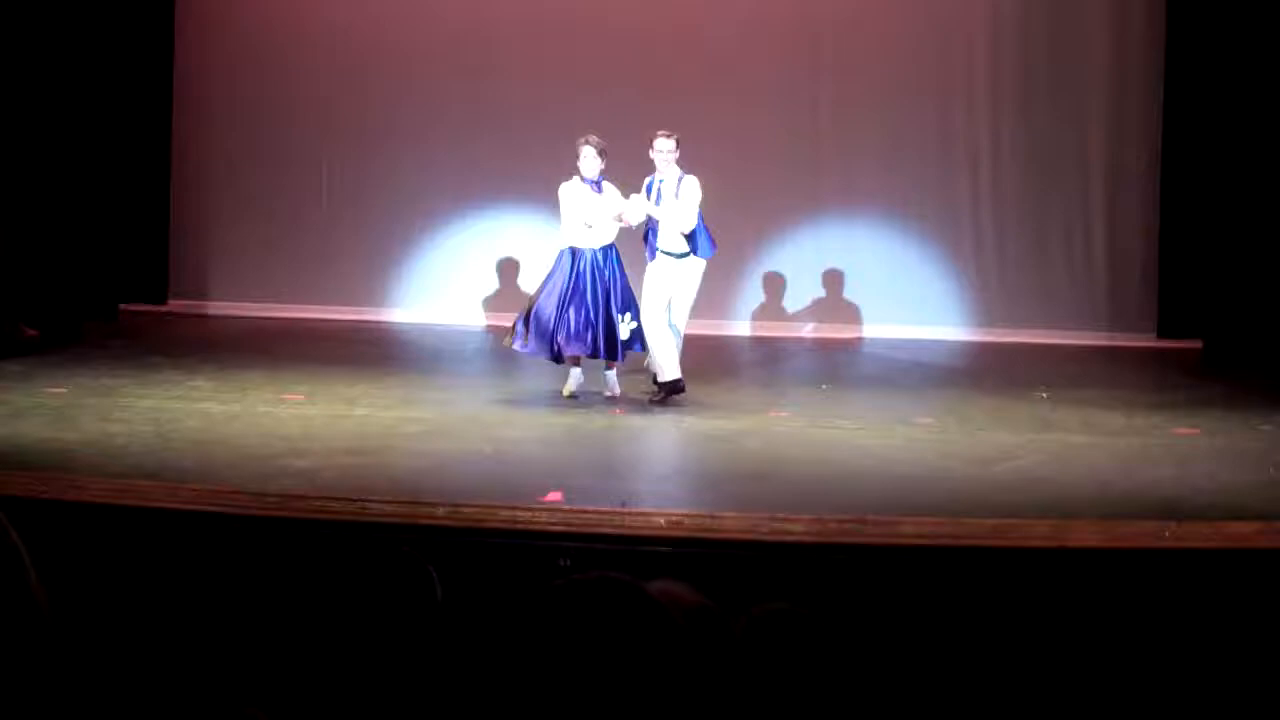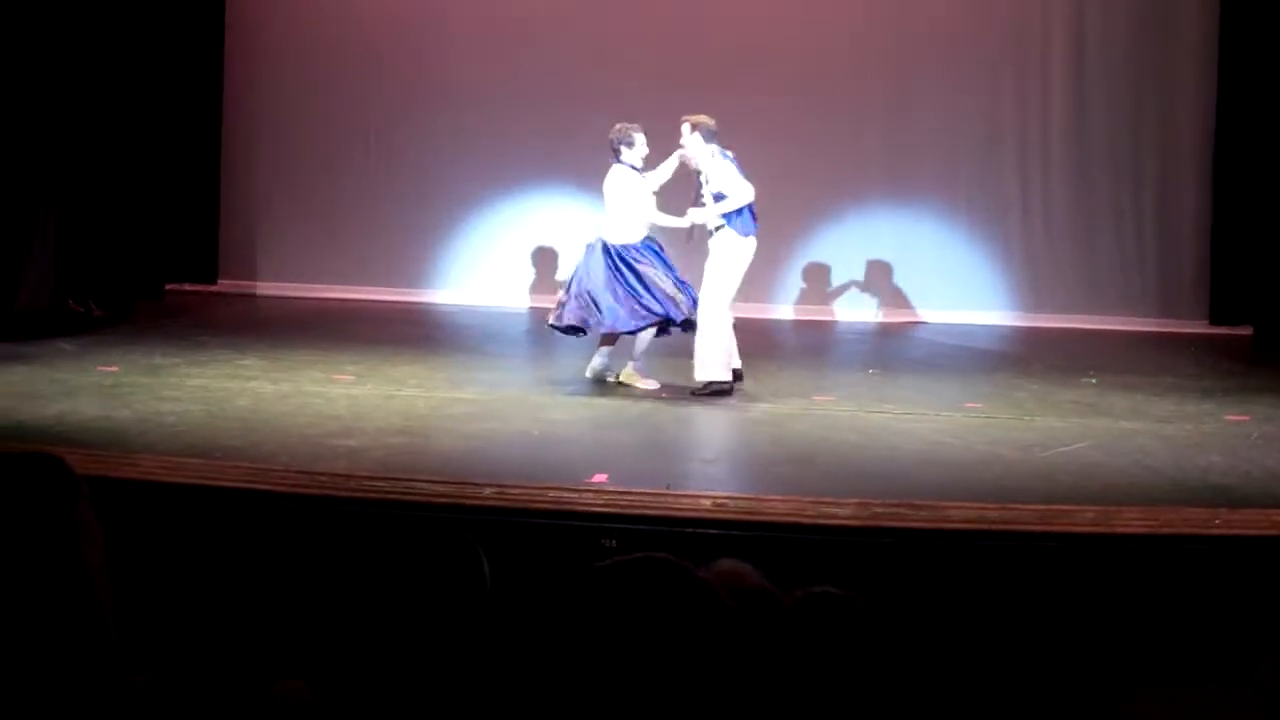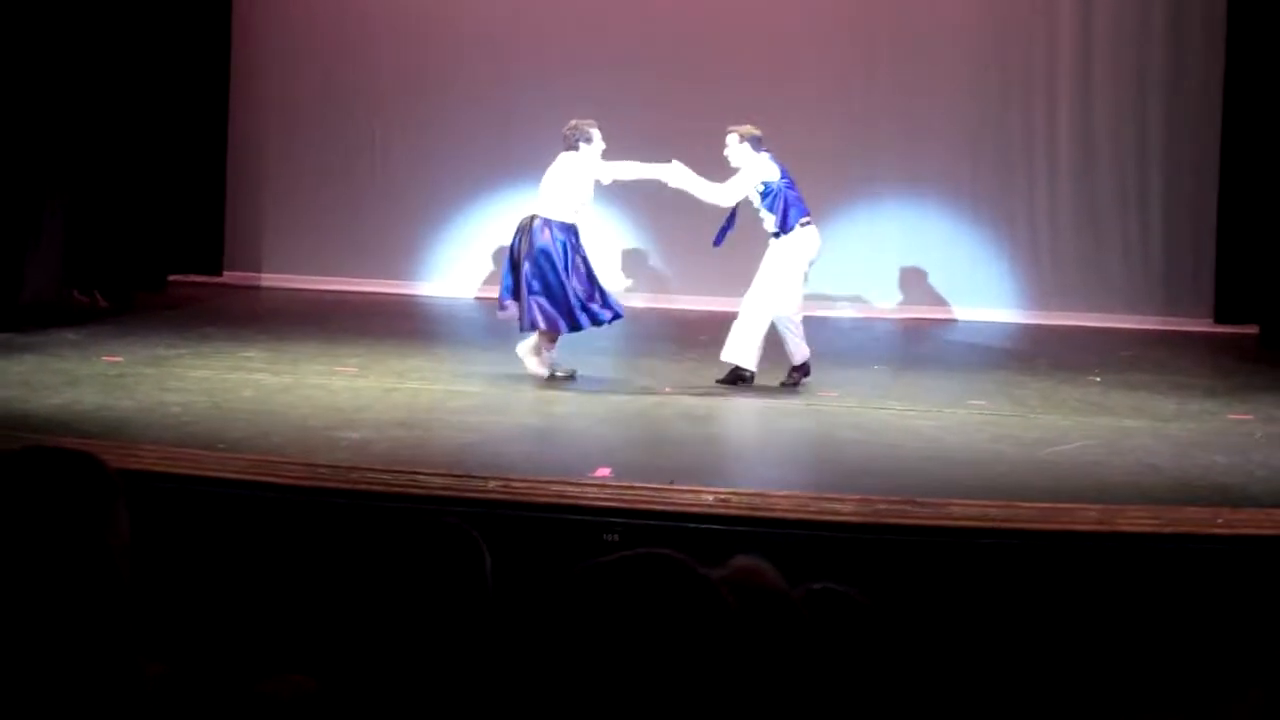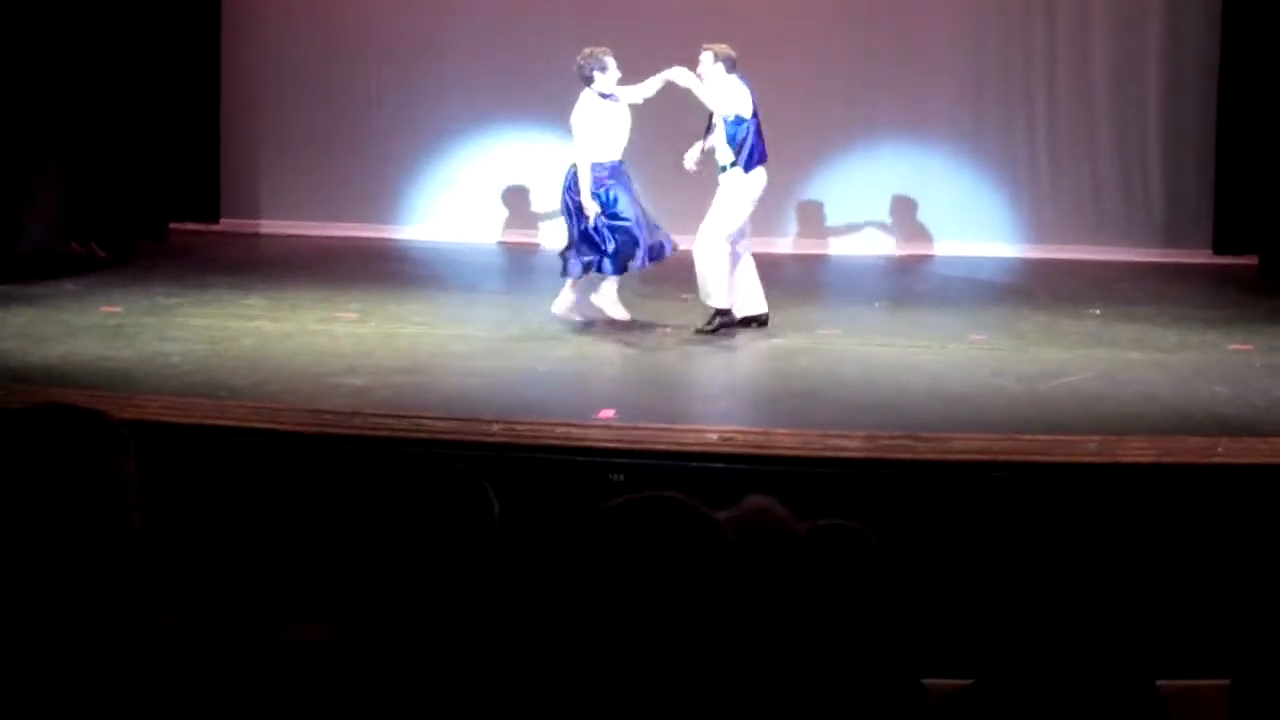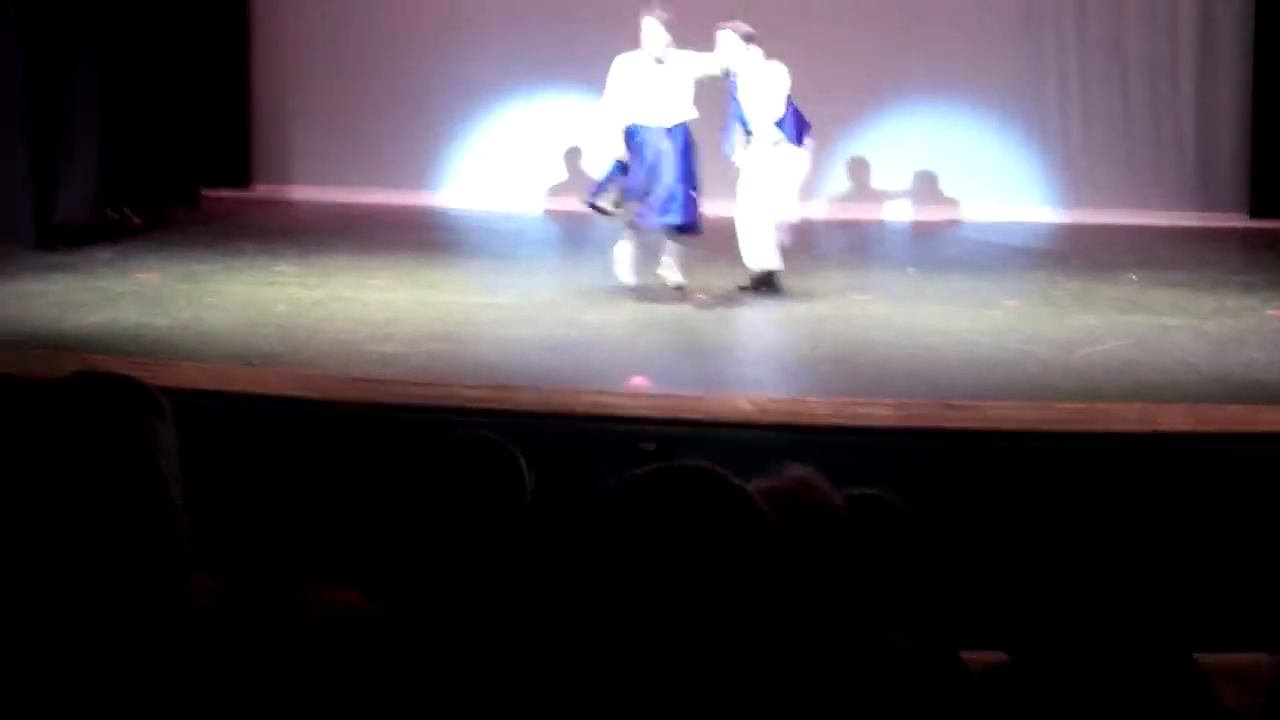
dt=1s
person 1, frame 1
left shoulder: (689, 183)
right shoulder: (649, 184)
left elbow: (688, 224)
right elbow: (633, 219)
left wrist: (652, 210)
right wrist: (631, 209)
left hip: (687, 260)
right hip: (659, 259)
left knee: (676, 320)
right knee: (652, 316)
left ankle: (667, 376)
right ankle: (670, 377)
person 1, frame 2
left shoulder: (717, 164)
right shoulder: (711, 162)
left elbow: (747, 193)
left wrist: (704, 210)
left hip: (732, 241)
right hip: (726, 242)
left knee: (712, 307)
right knee: (714, 306)
left ankle: (719, 377)
right ankle: (731, 367)
person 1, frame 3
left shoulder: (761, 164)
right shoulder: (751, 172)
left elbow: (726, 197)
right elbow: (726, 195)
left wrist: (686, 180)
right wrist: (688, 180)
left hip: (799, 238)
right hip: (781, 241)
left knee: (782, 304)
right knee: (755, 302)
left ankle: (800, 362)
right ankle: (743, 368)
person 1, frame 4
left shoulder: (738, 92)
right shoulder: (725, 99)
left elbow: (722, 108)
left wrist: (691, 82)
right wrist: (700, 146)
left hip: (743, 177)
right hip: (734, 177)
left knee: (709, 241)
right knee: (735, 245)
left ankle: (723, 310)
right ankle: (755, 311)
person 1, frame 5
left shoulder: (774, 71)
right shoulder: (734, 74)
left elbow: (773, 113)
left wrist: (754, 75)
right wrist: (739, 147)
left hip: (789, 147)
right hip: (760, 147)
left knee: (778, 208)
right knee: (747, 205)
right ankle: (765, 270)
person 2, frame 1
left shoulder: (611, 191)
right shoulder: (568, 189)
right elbow: (588, 216)
right wrist: (615, 210)
left hip: (604, 260)
right hip: (575, 261)
left knee: (607, 317)
right knee: (567, 317)
left ankle: (610, 376)
right ankle: (575, 374)
person 2, frame 2
left shoulder: (627, 174)
right shoulder: (622, 179)
left elbow: (654, 179)
right elbow: (648, 215)
left wrist: (677, 156)
right wrist: (681, 222)
left hip: (624, 248)
right hip: (624, 251)
left knee: (626, 310)
right knee: (655, 309)
left ankle: (600, 362)
right ankle: (632, 370)
person 2, frame 3
left shoulder: (582, 166)
right shoulder: (572, 163)
left elbow: (611, 171)
right elbow: (617, 170)
left wrist: (660, 170)
right wrist: (660, 170)
left hip: (558, 233)
right hip: (551, 233)
left knee: (566, 298)
right knee: (566, 298)
left ankle: (547, 357)
right ankle: (531, 348)
person 2, frame 4
left shoulder: (612, 96)
right shoulder: (586, 107)
left elbow: (643, 91)
right elbow: (582, 153)
left wrist: (666, 76)
right wrist: (585, 194)
left hip: (610, 175)
right hip: (597, 179)
left knee: (594, 242)
right knee: (627, 233)
left ankle: (567, 299)
right ankle: (607, 292)
person 2, frame 5
left shoulder: (685, 61)
right shoulder: (625, 64)
left elbow: (718, 63)
right elbow: (611, 103)
right wrist: (615, 136)
left hip: (674, 139)
right hip: (642, 139)
left knee: (675, 201)
right knee: (642, 200)
left ankle: (670, 263)
right ankle: (627, 247)
